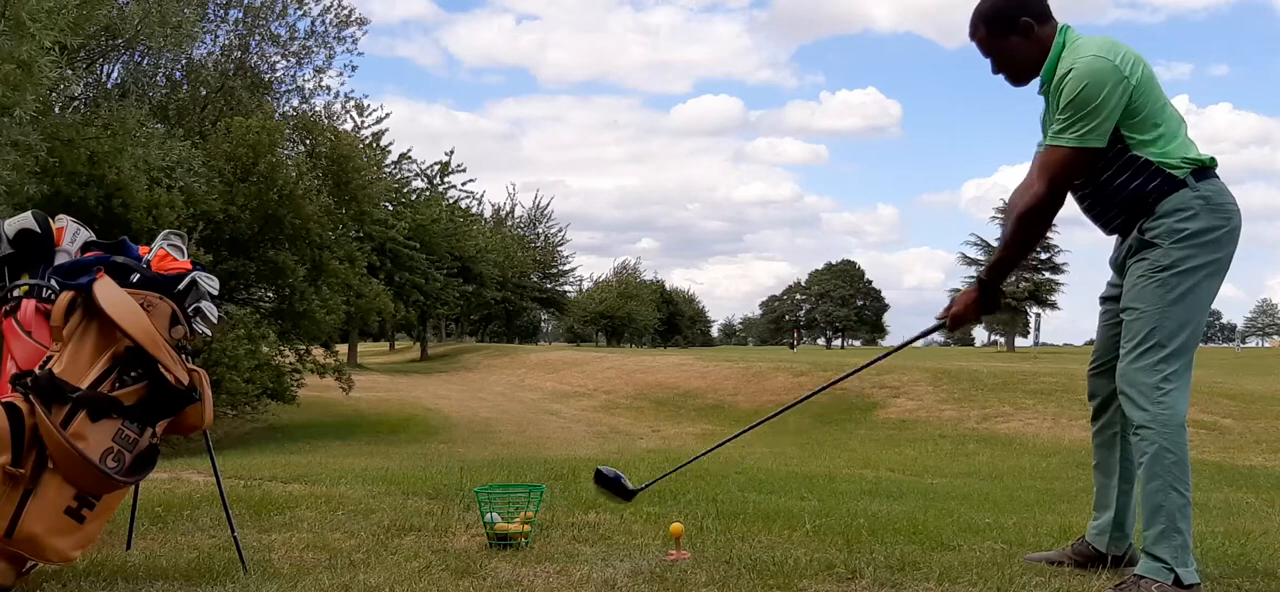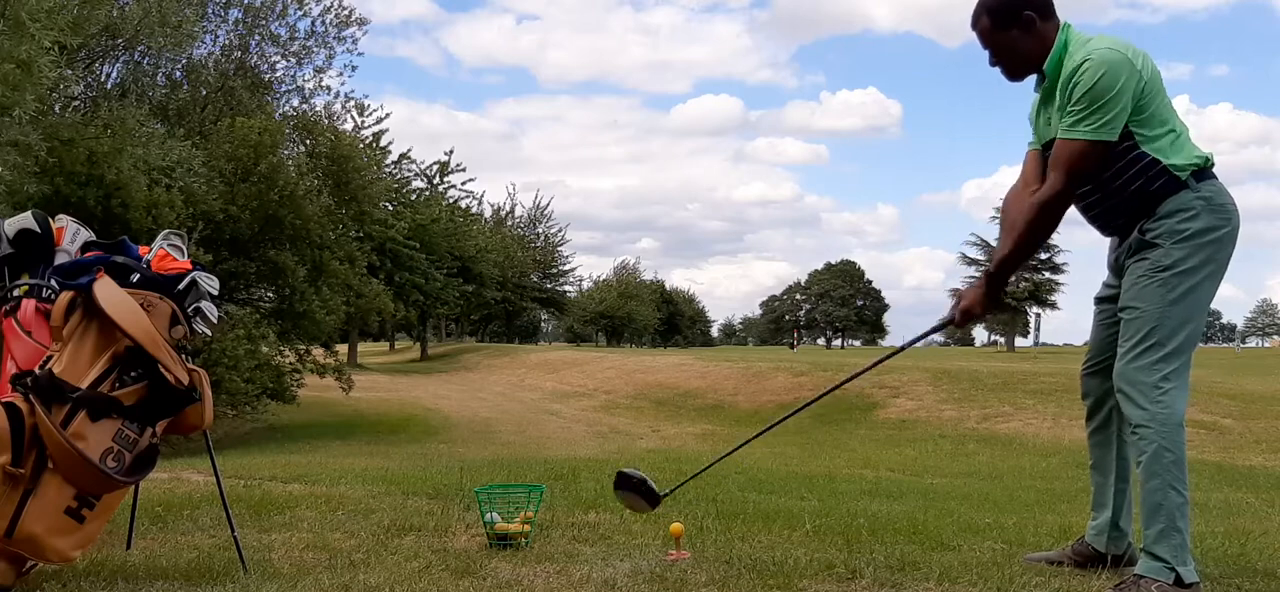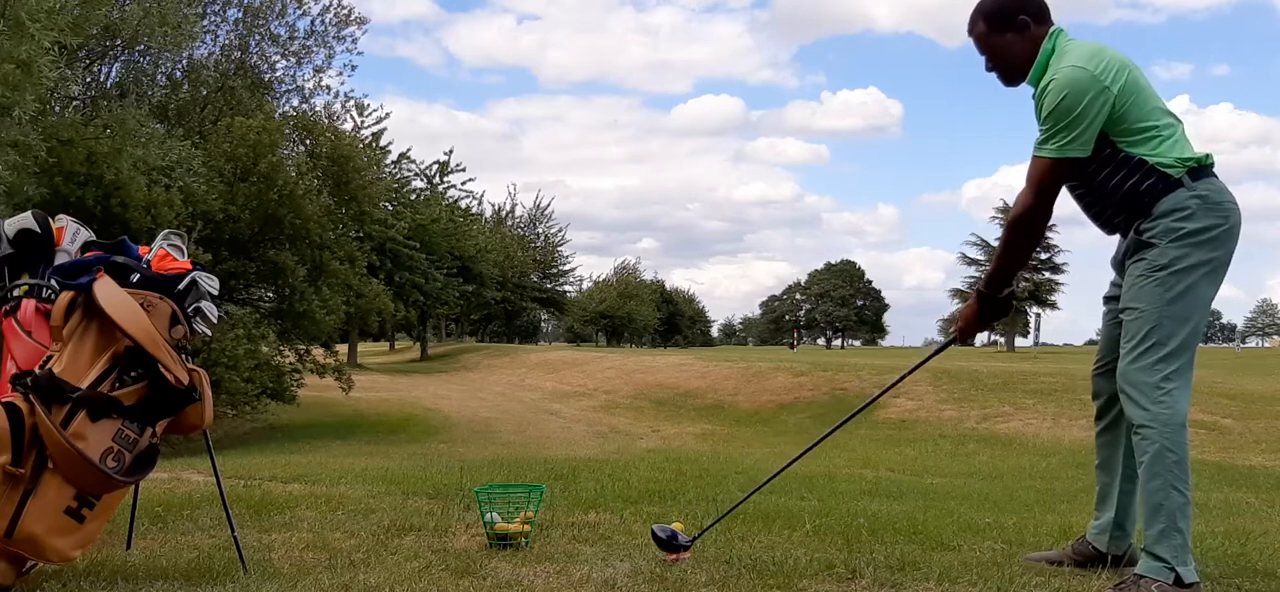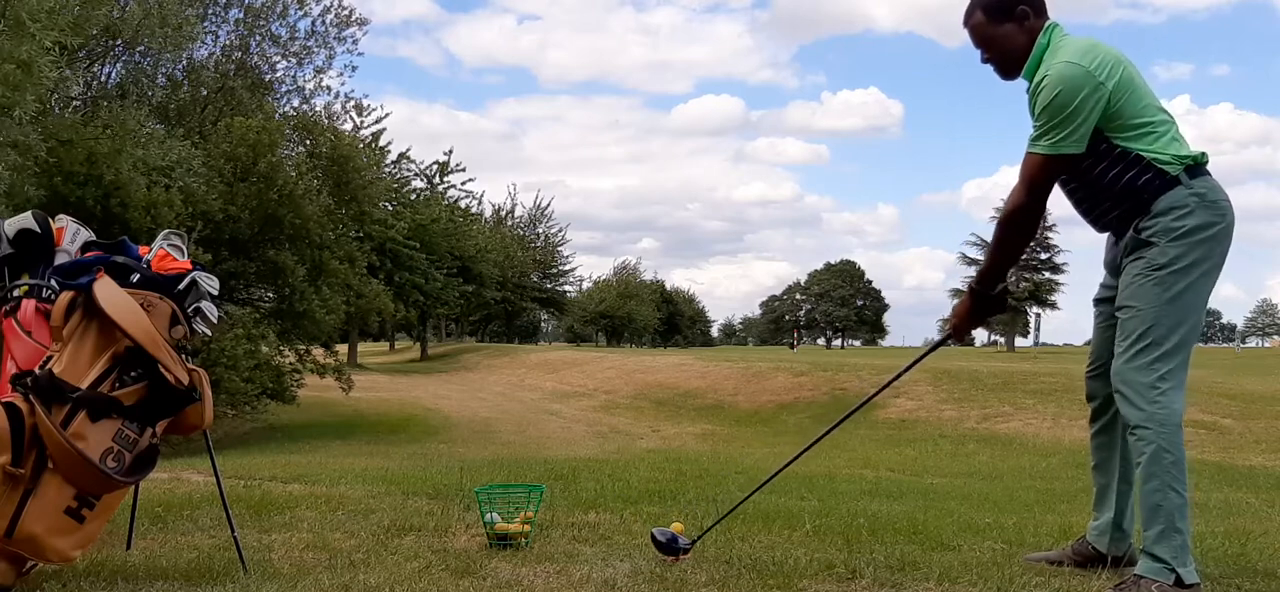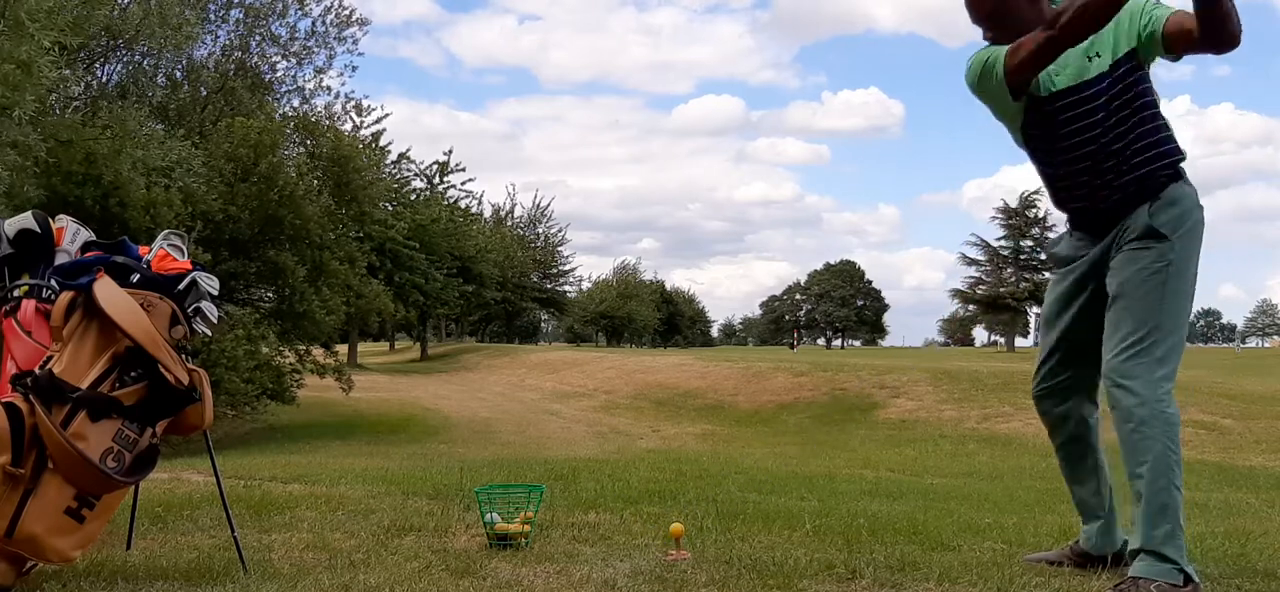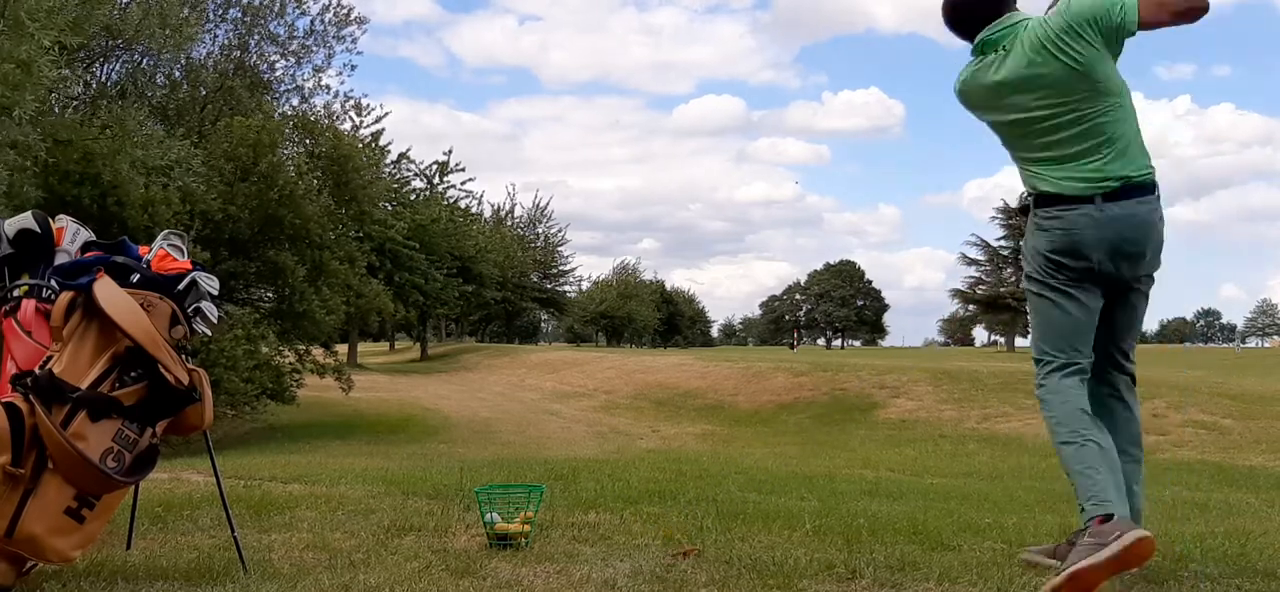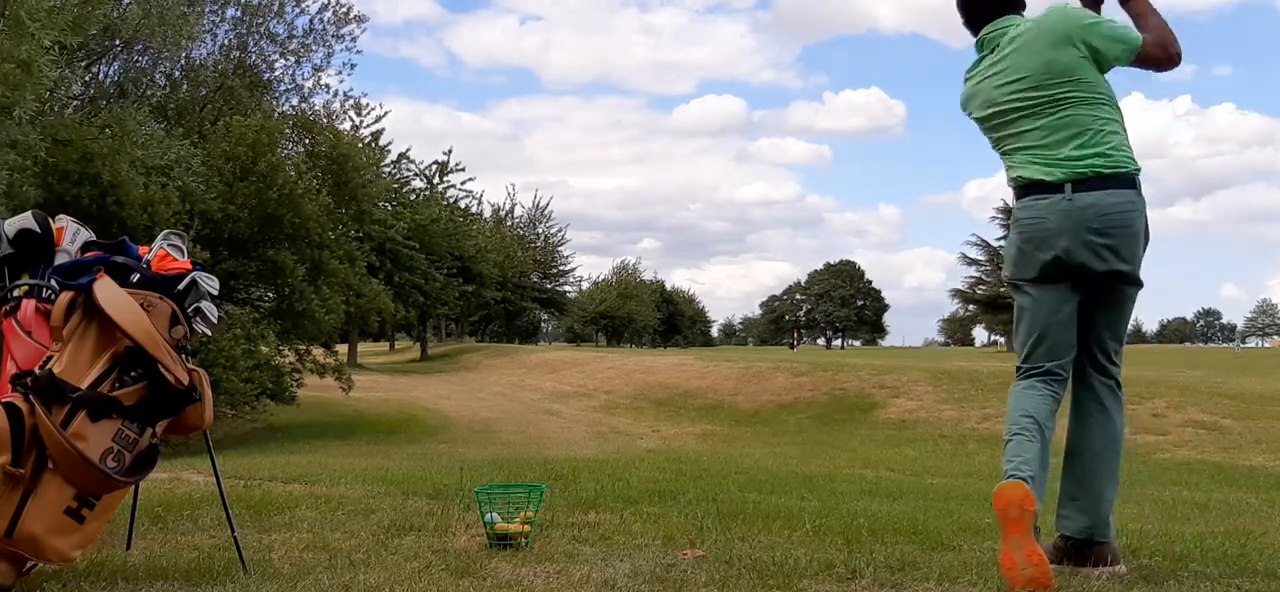
dt=0.7s
person 1, frame 1
left shoulder: (1090, 68)
right shoulder: (1063, 80)
left elbow: (1046, 198)
right elbow: (1030, 186)
left wrist: (985, 284)
right wrist: (995, 278)
left hip: (1185, 220)
right hip: (1147, 231)
left knee: (1146, 383)
right knee: (1109, 380)
right ankle: (1109, 539)
person 1, frame 2
left shoulder: (1098, 65)
right shoulder: (1049, 90)
left elbow: (1059, 191)
right elbow: (1027, 188)
left wrist: (994, 279)
right wrist: (997, 270)
left hip: (1185, 221)
right hip: (1141, 232)
left knee: (1144, 382)
right knee: (1102, 379)
right ankle: (1108, 538)
person 1, frame 3
left shoulder: (1074, 76)
right shoulder: (1064, 75)
left elbow: (1034, 208)
right elbow: (1034, 200)
left wrist: (986, 296)
right wrist: (1001, 285)
left hip: (1184, 220)
right hip: (1151, 230)
left knee: (1147, 383)
right knee: (1112, 381)
right ankle: (1109, 539)
person 1, frame 4
left shoulder: (1068, 73)
right shoulder: (1055, 72)
left elbow: (1027, 203)
right elbow: (1029, 198)
left wrist: (979, 291)
right wrist: (995, 282)
left hip: (1179, 220)
right hip: (1142, 229)
left knee: (1141, 382)
right knee: (1106, 383)
right ankle: (1109, 538)
person 1, frame 5
right shoulder: (987, 71)
left hip: (1158, 217)
right hip: (1085, 234)
left knee: (1134, 379)
right knee: (1057, 389)
right ankle: (1101, 539)
person 1, frame 6
left shoulder: (971, 83)
left hip: (1063, 227)
right hip: (1137, 215)
left knee: (1060, 372)
right knee: (1113, 373)
left ankle: (1109, 520)
right ankle: (1111, 518)
person 1, frame 7
left shoulder: (973, 89)
right elbow: (1166, 53)
left hip: (1039, 218)
right hip: (1114, 209)
left knee: (1039, 373)
right knee: (1100, 374)
left ankle: (1019, 485)
right ankle: (1089, 536)
